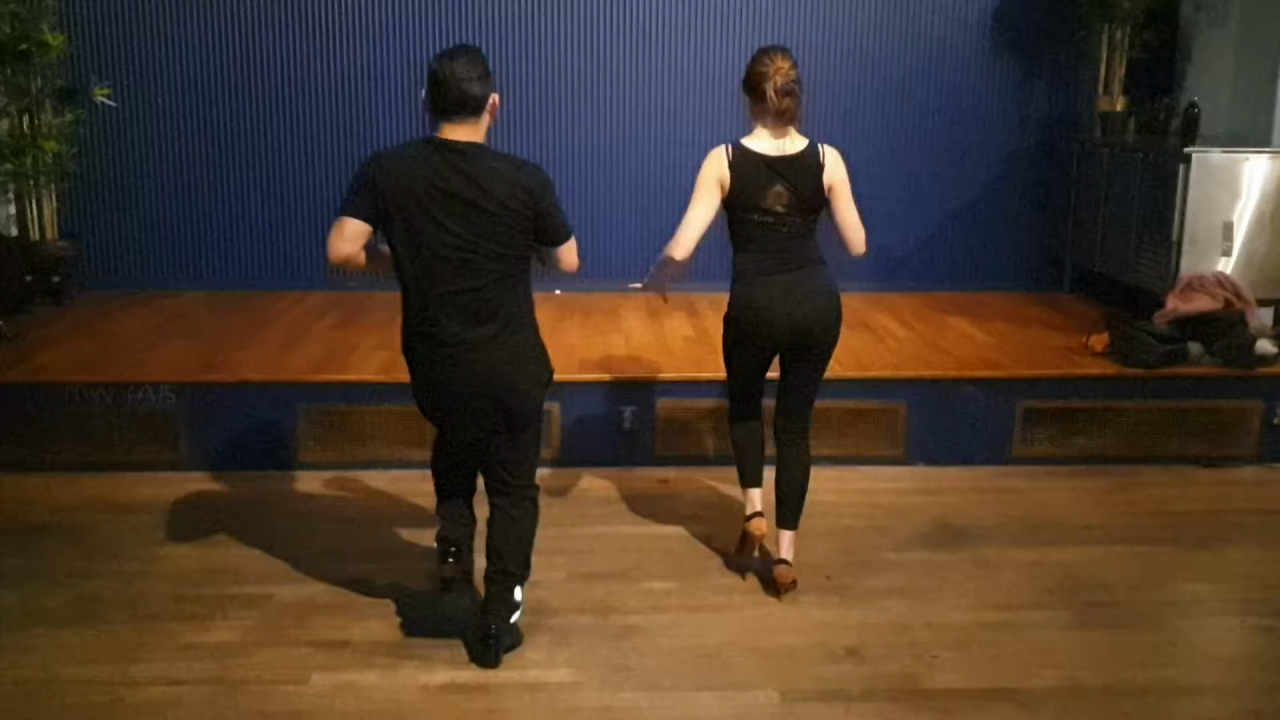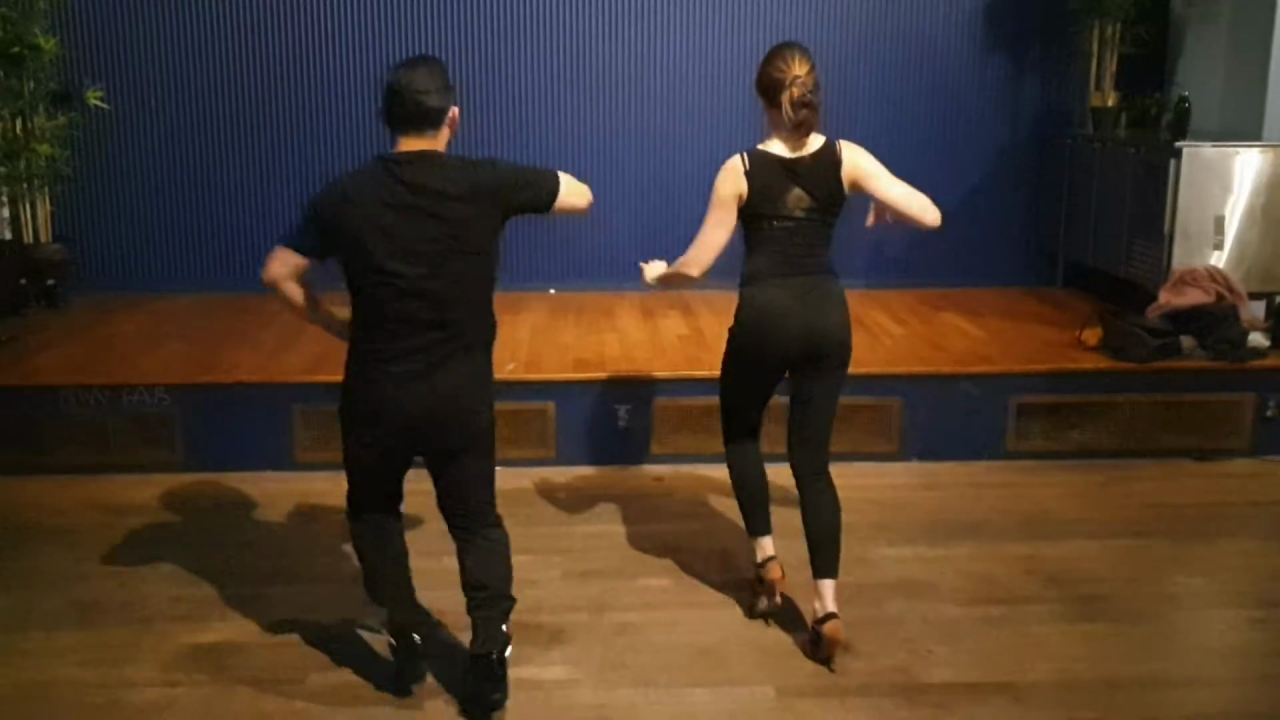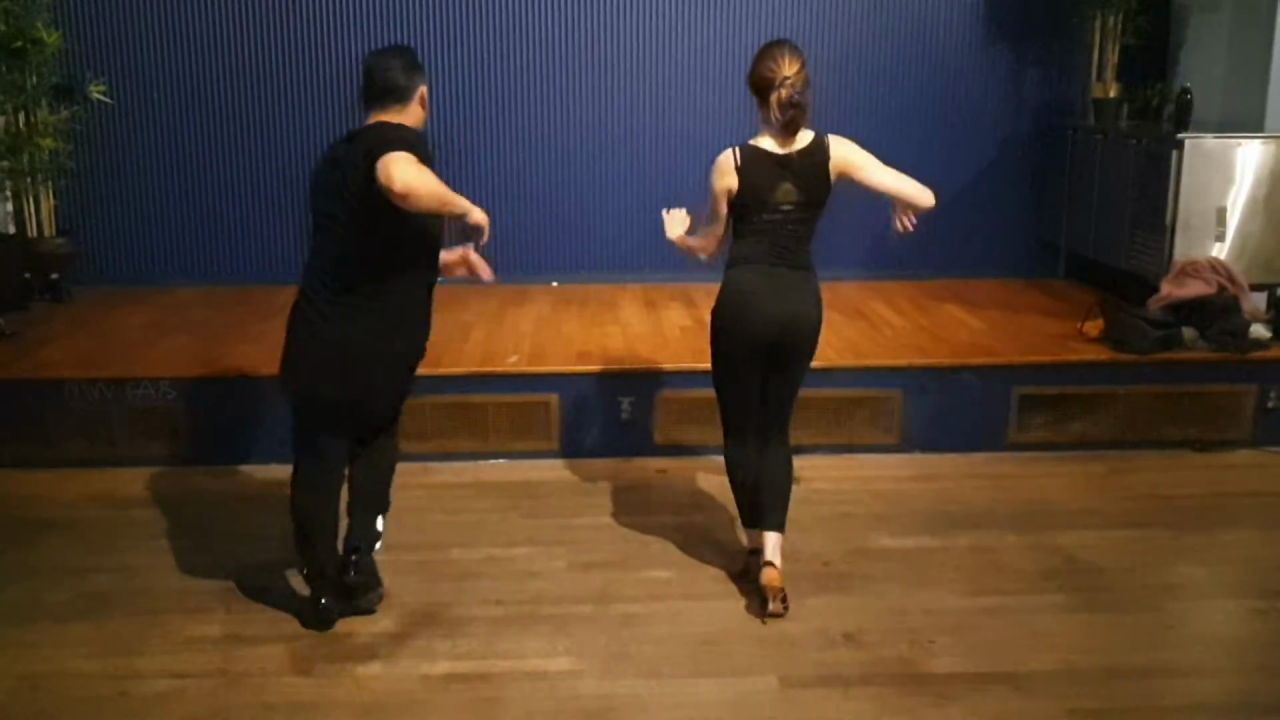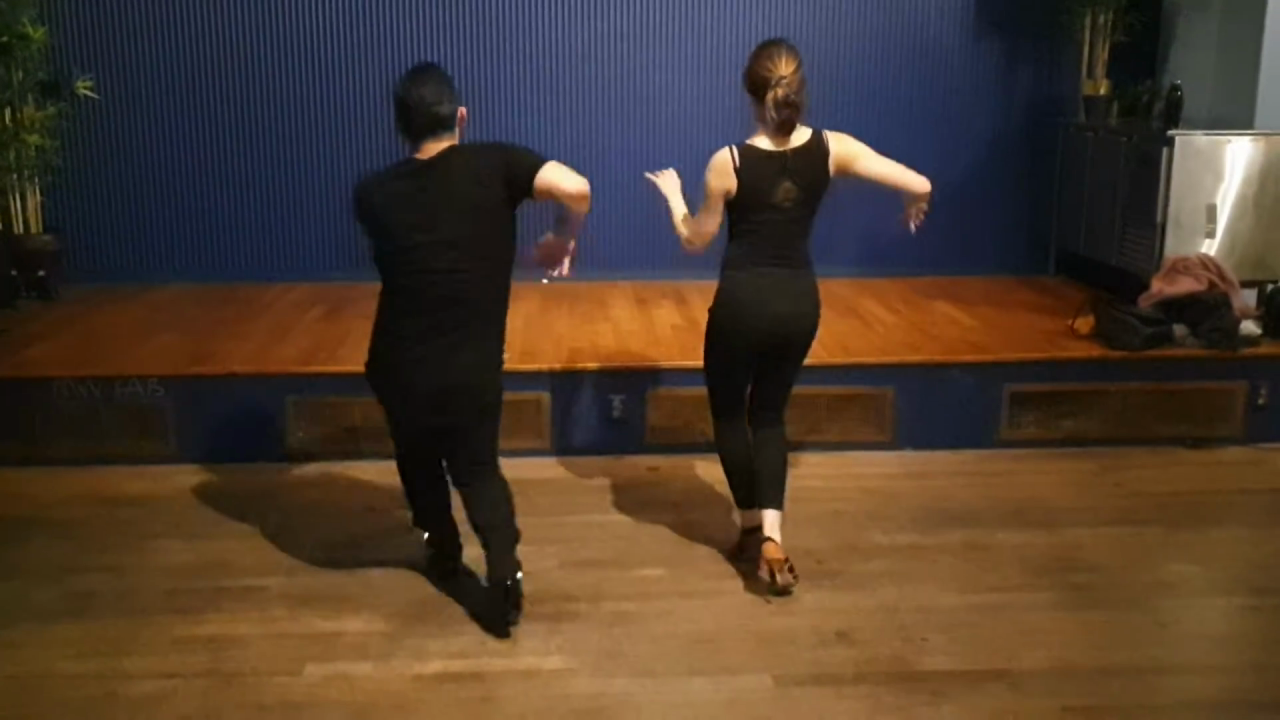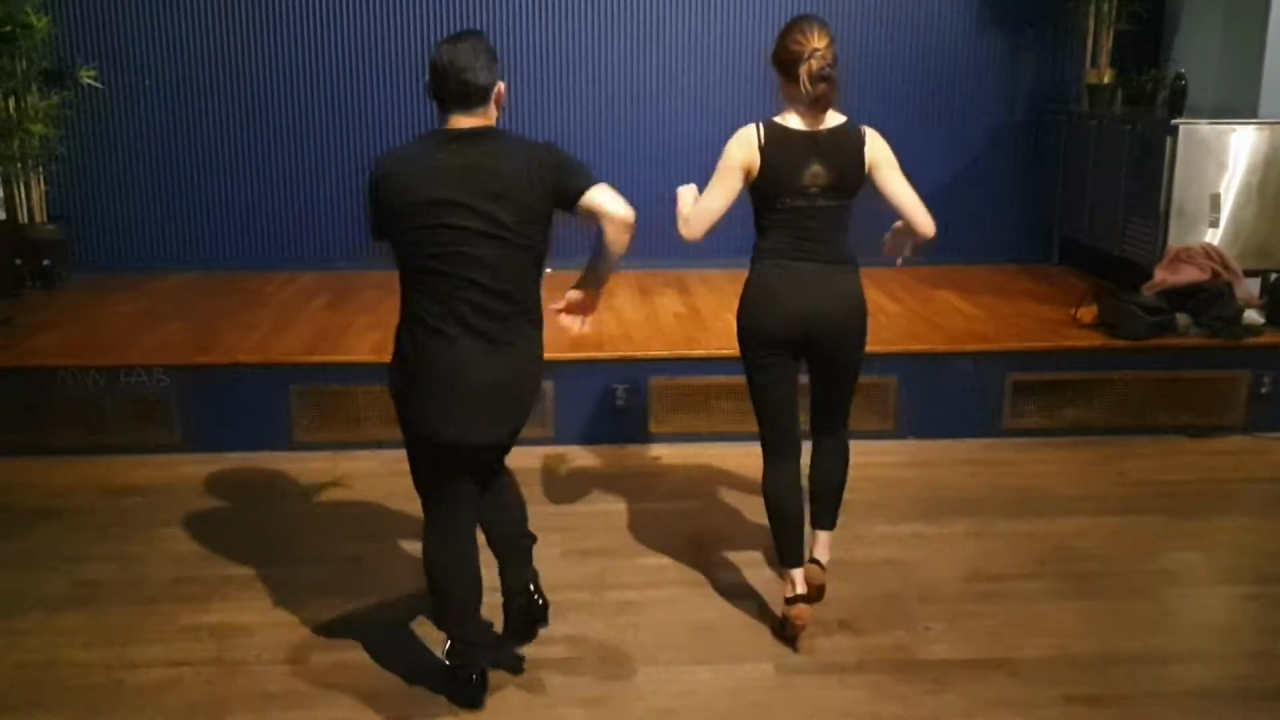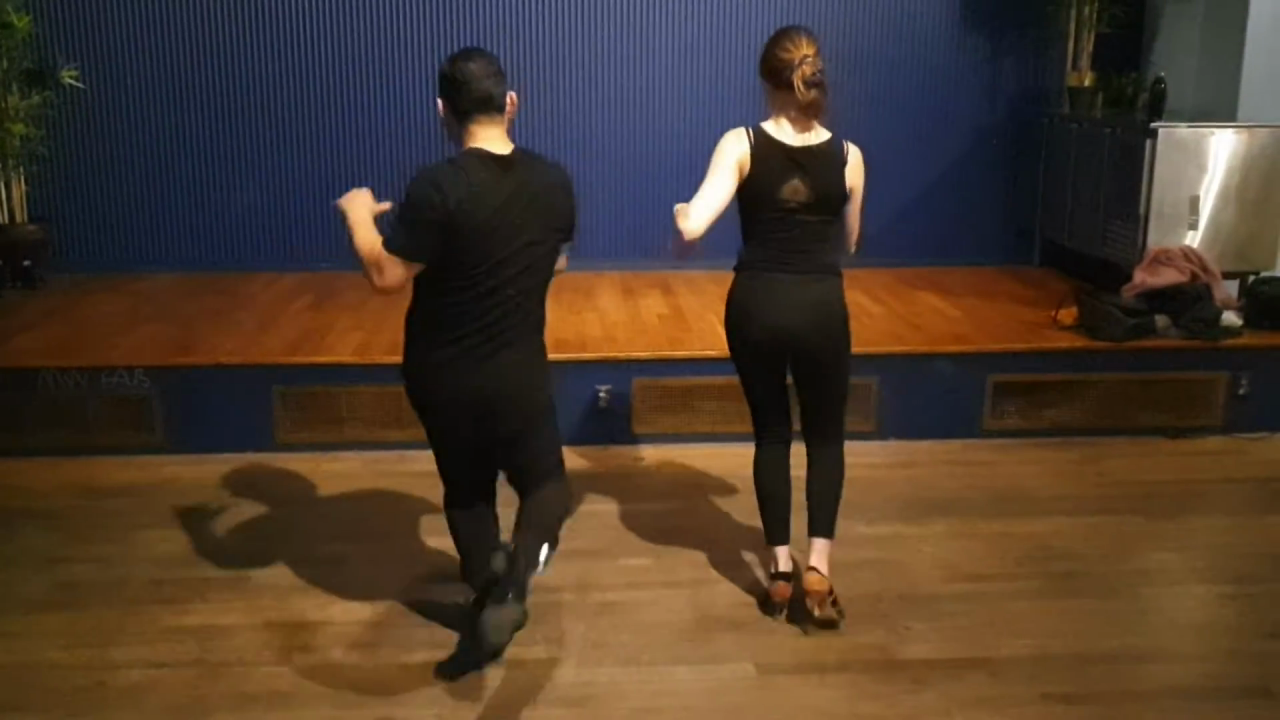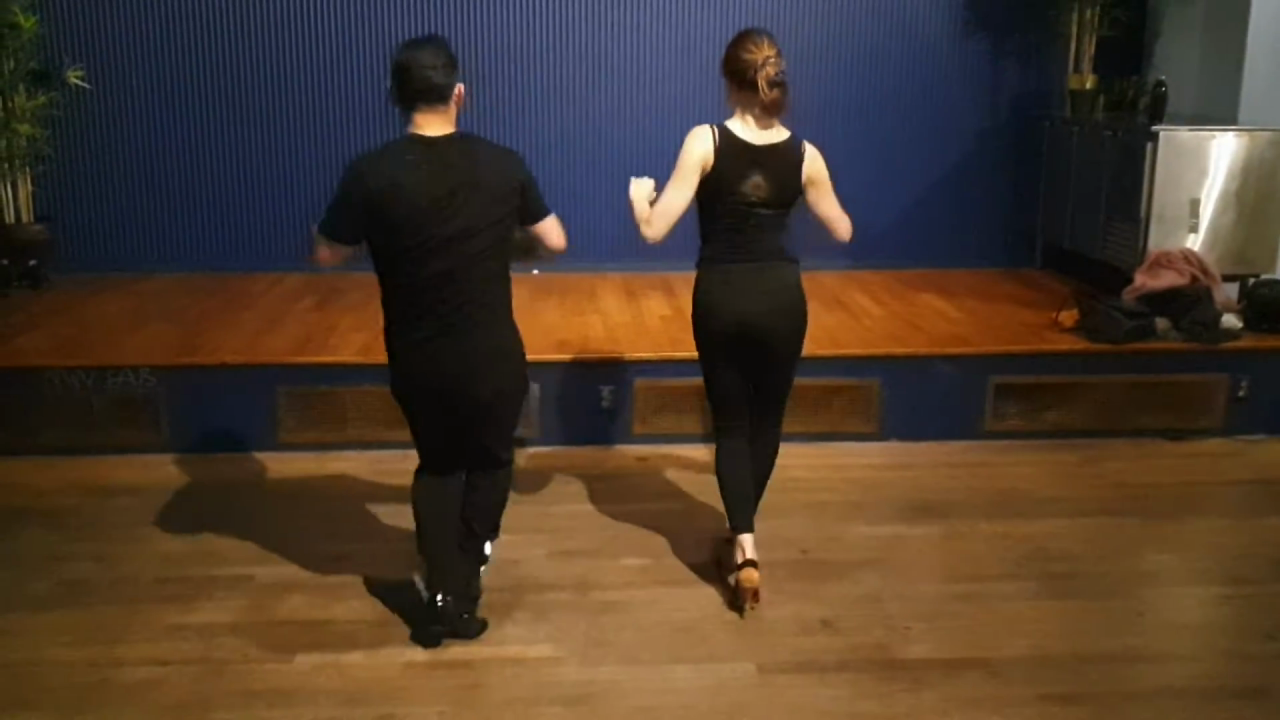
dt=0.7s
person 1, frame 1
left shoulder: (386, 169)
right shoulder: (525, 179)
left elbow: (341, 252)
right elbow: (568, 262)
left hip: (434, 366)
right hip: (511, 364)
left knee: (456, 446)
right knee: (512, 487)
left ankle: (451, 549)
right ankle: (497, 625)
person 1, frame 2
left shoulder: (344, 195)
right shoulder: (482, 180)
left elbow: (279, 276)
right elbow: (581, 199)
left wrist: (333, 324)
right wrist: (520, 199)
left hip: (378, 393)
right hip: (462, 395)
left knee: (374, 511)
right knee: (475, 520)
left ankle: (406, 631)
right ankle: (489, 656)
person 1, frame 3
left shoulder: (335, 157)
right shoulder: (398, 142)
right elbow: (400, 180)
left wrist: (442, 260)
right wrist: (466, 209)
left hip: (315, 342)
right hip: (380, 347)
left knee: (315, 467)
right knee: (372, 446)
left ankle: (325, 593)
right ankle: (360, 561)
person 1, frame 4
left shoulder: (373, 193)
right shoulder: (495, 166)
right elbow: (576, 187)
right wrist: (562, 242)
left hip: (399, 368)
right hip: (473, 369)
left knee: (417, 457)
right knee: (479, 469)
left ankle: (440, 548)
right ankle: (504, 577)
person 1, frame 5
left shoulder: (394, 170)
right shoulder: (536, 162)
right elbow: (618, 214)
right wrist: (593, 284)
left hip: (432, 377)
right hip: (513, 372)
left knee: (448, 515)
right knee: (489, 474)
left ankle: (468, 660)
right ankle: (522, 590)
person 1, frame 6
left shoulder: (437, 186)
right shoulder: (555, 182)
left elbow: (387, 277)
left wrist: (358, 213)
left hip: (438, 375)
right hip: (516, 373)
left knee: (467, 490)
right knee: (544, 483)
left ankle: (491, 598)
right ankle: (513, 583)
person 1, frame 7
left shoulder: (370, 172)
right shoulder: (501, 164)
left elbow: (327, 257)
right elbow: (554, 242)
left hip: (417, 361)
right hip: (493, 358)
left knee: (439, 469)
right knee: (492, 463)
left ankle: (446, 599)
right ankle: (470, 567)
person 2, frame 1
left shoulder: (724, 161)
right shoulder: (827, 161)
left elbow: (681, 249)
right elbow: (857, 245)
left wrist: (659, 274)
left hip: (755, 306)
right hip: (816, 303)
left knee: (744, 404)
right knee: (796, 420)
left ankle: (755, 512)
right ankle: (786, 560)
person 2, frame 2
left shoulder: (739, 169)
right shoulder: (845, 159)
left elbow: (695, 265)
right elbow: (929, 218)
left wrist: (657, 274)
right wrist: (884, 205)
left hip: (766, 318)
right hip: (828, 318)
left knee: (741, 435)
right knee: (812, 461)
left ankle: (766, 559)
right ankle: (827, 609)
person 2, frame 3
left shoulder: (733, 163)
right shoulder: (836, 154)
left elbow: (706, 249)
right elbow: (922, 198)
left wrist: (676, 227)
right wrist: (904, 204)
left hip: (741, 303)
right hip: (801, 304)
left knee: (740, 432)
right knee: (775, 428)
left ankle: (755, 549)
right ankle: (772, 560)
person 2, frame 4
left shoulder: (728, 162)
right shoulder: (831, 148)
left elbow: (694, 241)
right elbow: (920, 186)
left wrist: (672, 193)
right wrist: (917, 207)
left hip: (741, 302)
right hip: (799, 301)
left knee: (730, 416)
right knee: (768, 415)
left ankle: (750, 528)
right ankle: (772, 535)
person 2, frame 5
left shoulder: (750, 141)
right shoulder: (863, 141)
left elbow: (693, 229)
right elbow: (924, 227)
left wrist: (683, 197)
right wrist: (900, 231)
left hip: (772, 301)
right hip: (839, 299)
left knee: (780, 446)
right knee: (831, 431)
left ankle: (794, 596)
right ankle: (821, 556)
person 2, frame 6
left shoulder: (742, 145)
right shoulder: (847, 157)
left elbow: (691, 228)
right elbow: (847, 245)
left wrist: (684, 213)
left hip: (755, 308)
right hip: (820, 309)
left knee: (771, 434)
right knee: (825, 436)
left ankle: (779, 572)
right ankle: (818, 568)
person 2, frame 7
left shoulder: (703, 144)
right shoulder: (803, 154)
left elbow: (654, 230)
right elbow: (842, 231)
left wrist: (640, 194)
left hip: (721, 299)
right hip: (781, 297)
left knee: (729, 423)
right knee: (765, 423)
left ankle: (744, 556)
right ankle: (742, 533)
